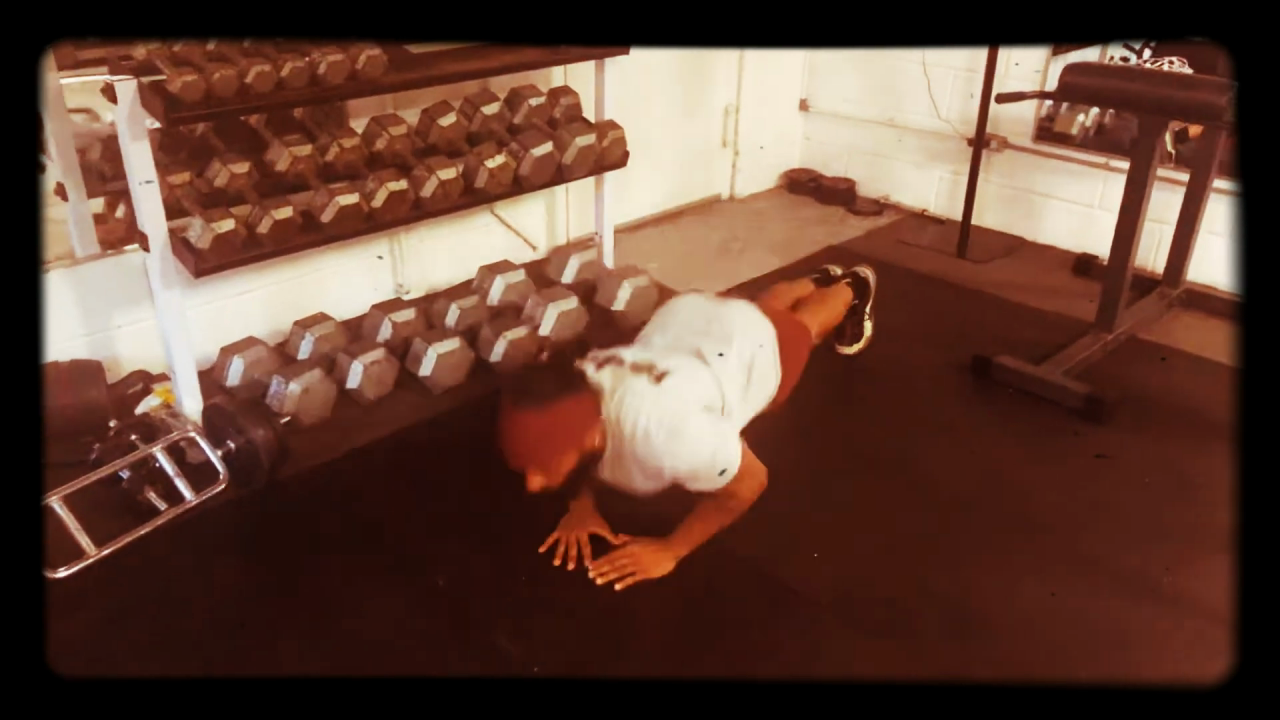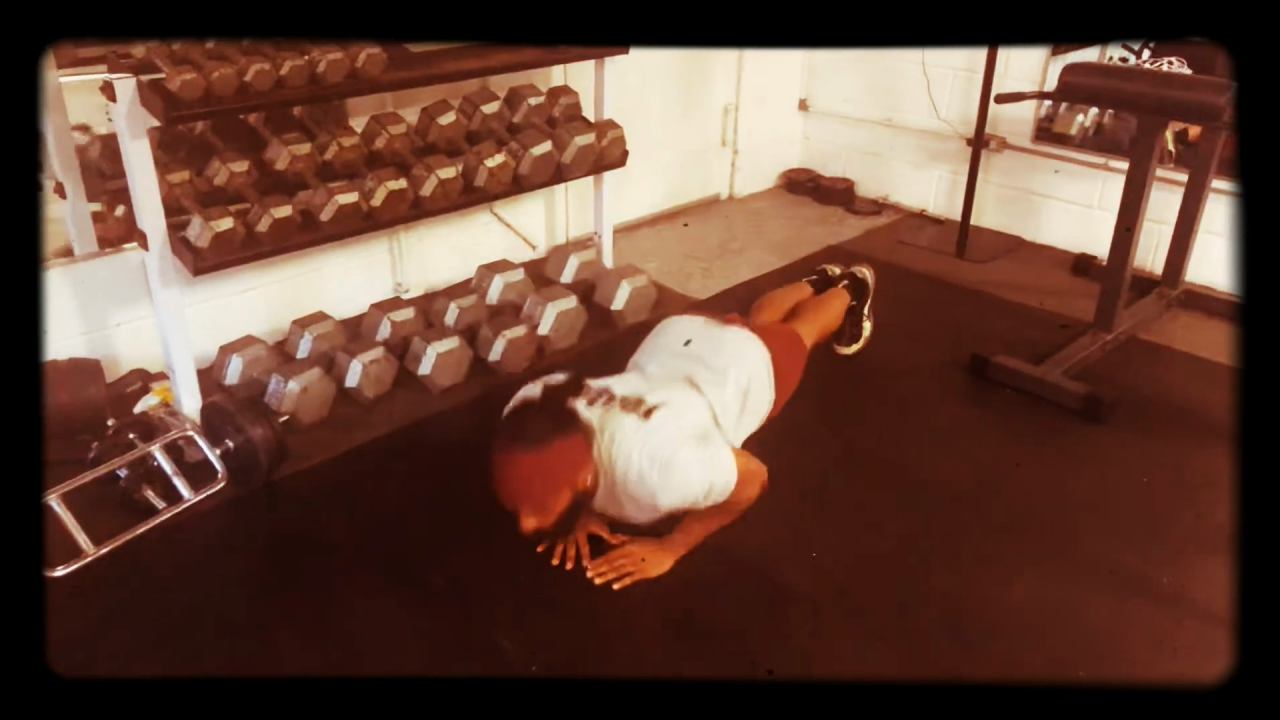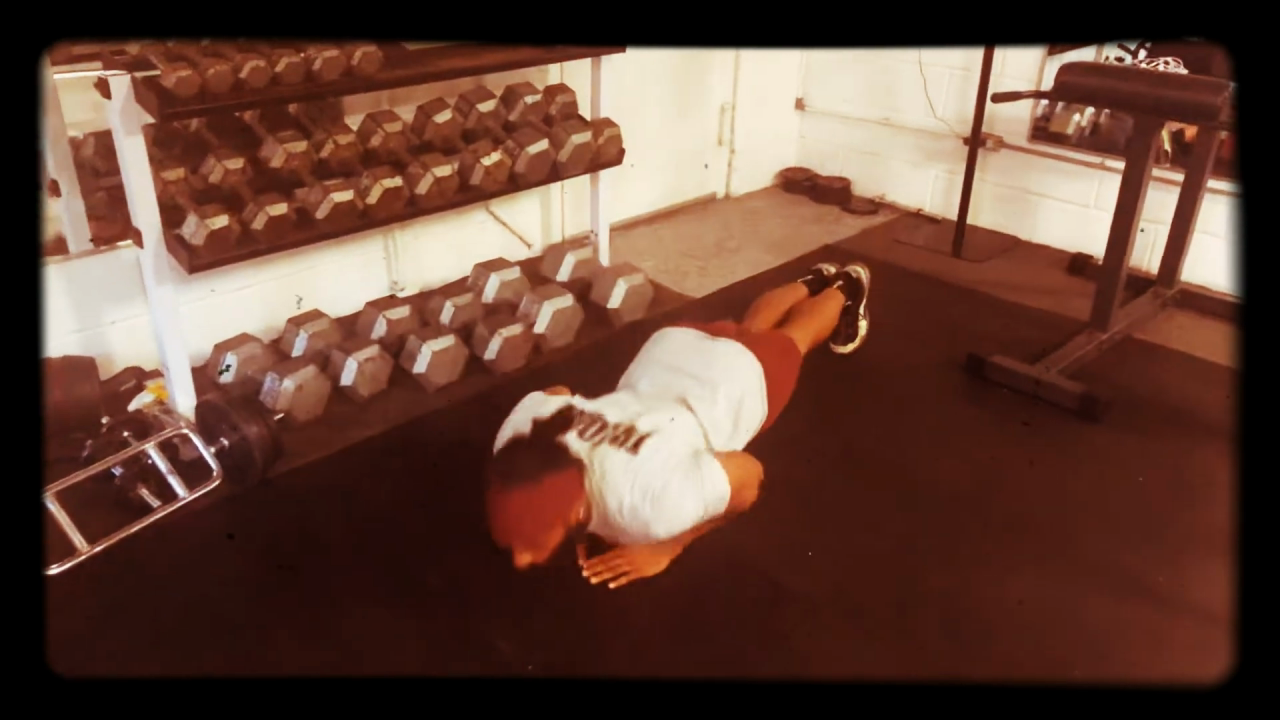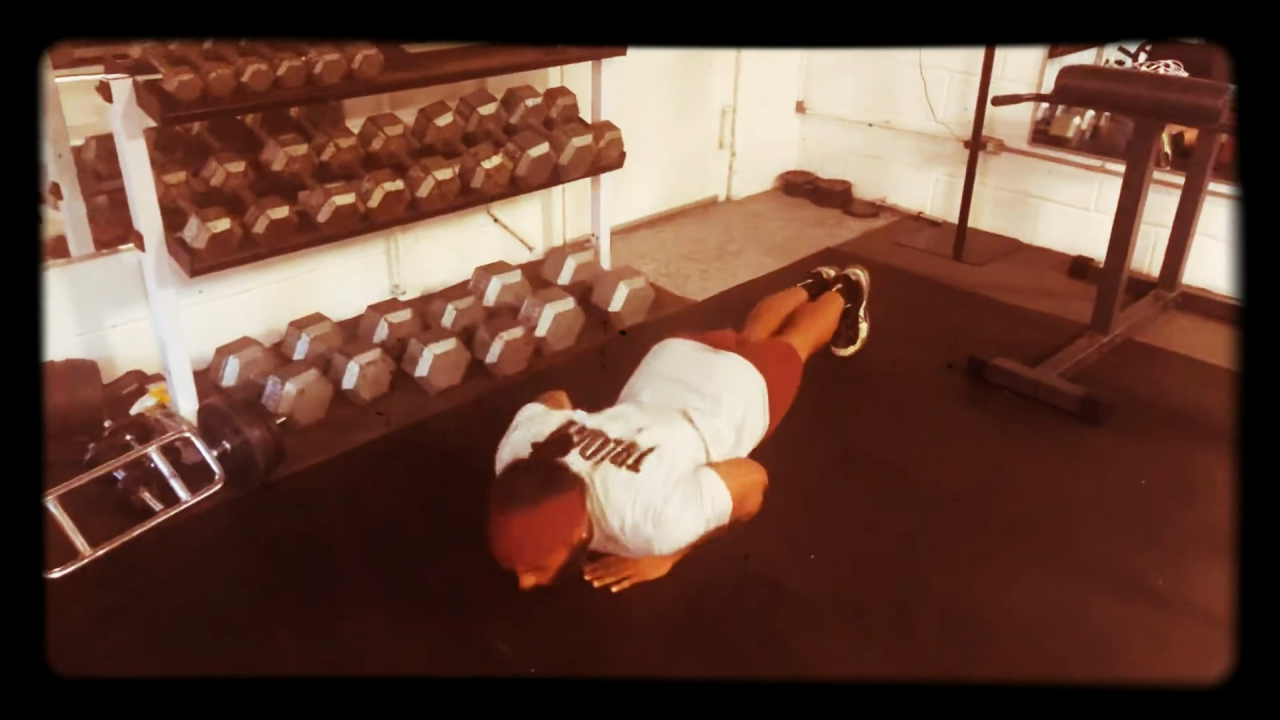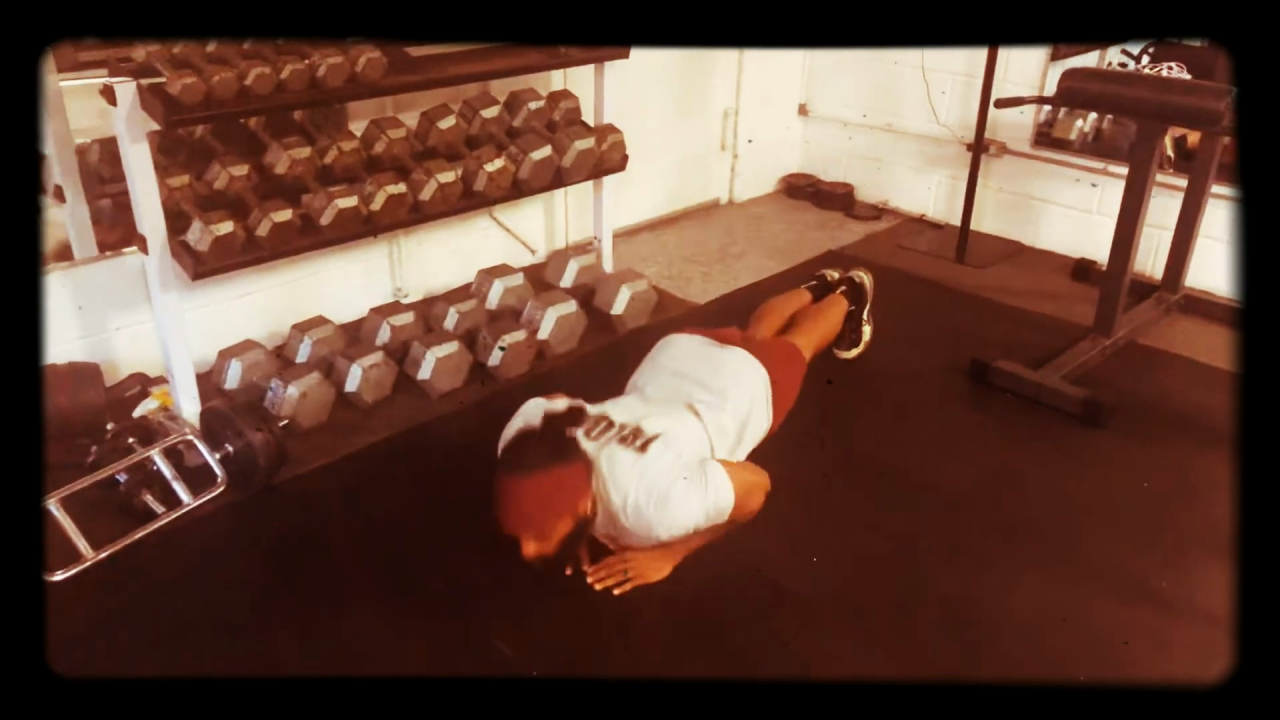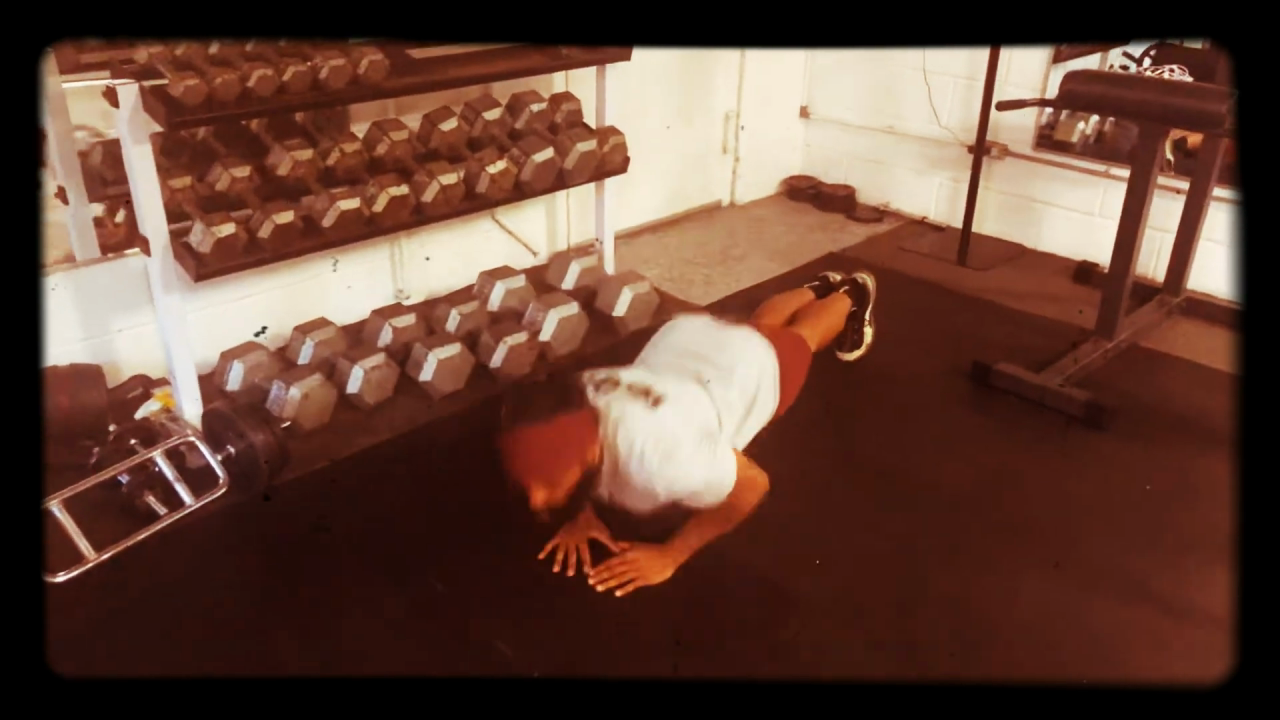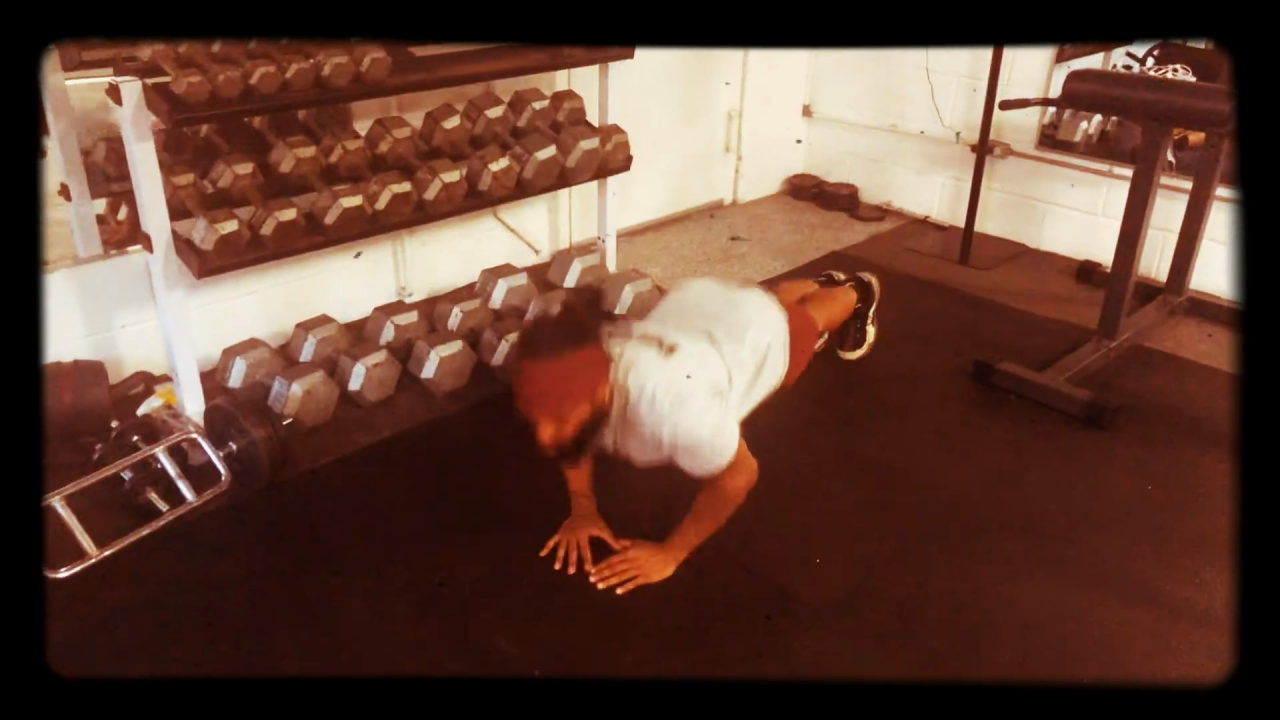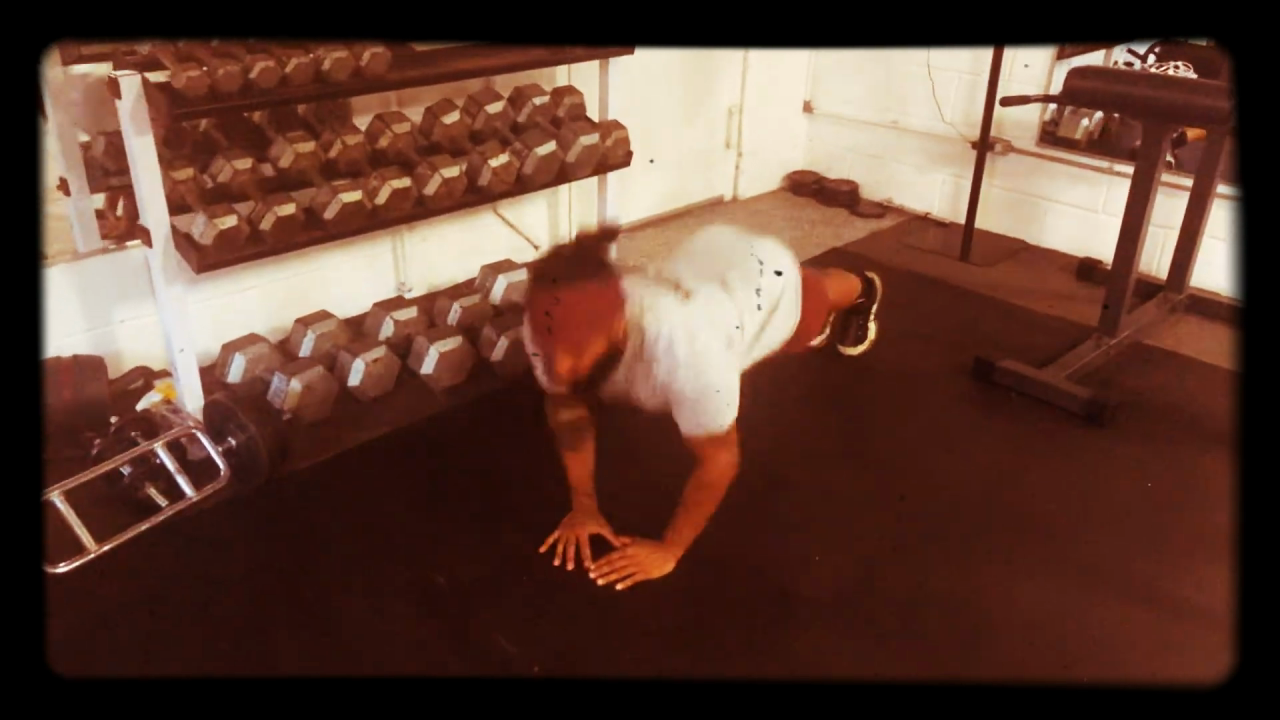
dt=0.1s
person 1, frame 1
left shoulder: (666, 437)
left elbow: (751, 479)
left wrist: (671, 549)
right wrist: (581, 506)
left hip: (745, 348)
right hip: (684, 317)
left knee: (801, 325)
left ankle: (853, 286)
right ankle: (821, 279)
person 1, frame 2
left shoulder: (658, 471)
right shoulder: (537, 410)
left elbow: (752, 479)
left wrist: (669, 549)
right wrist: (577, 511)
left hip: (748, 367)
right hip: (677, 339)
left knee: (796, 333)
right knee: (759, 319)
left ankle: (852, 286)
right ankle: (819, 280)
person 1, frame 3
left shoulder: (648, 503)
right shoulder: (519, 437)
left elbow: (749, 476)
left wrist: (664, 550)
left hip: (741, 374)
right hip: (673, 348)
left knee: (789, 337)
right knee: (751, 327)
left ankle: (847, 287)
right ankle: (815, 280)
person 1, frame 4
left shoulder: (651, 520)
right shoulder: (519, 454)
left elbow: (753, 483)
left wrist: (666, 555)
left hip: (742, 385)
right hip: (672, 359)
left knee: (790, 344)
right knee: (753, 334)
left ankle: (847, 290)
right ankle: (814, 283)
person 1, frame 5
left shoulder: (652, 501)
left elbow: (756, 487)
left wrist: (669, 555)
right wrist: (572, 520)
left hip: (749, 378)
right hip: (676, 354)
left knee: (795, 340)
right knee: (761, 330)
left ankle: (849, 292)
right ankle: (818, 286)
person 1, frame 6
left shoulder: (663, 461)
left elbow: (753, 485)
left wrist: (670, 556)
right wrist: (579, 515)
left hip: (752, 370)
right hip: (680, 339)
left knee: (799, 337)
right knee: (762, 324)
left ankle: (851, 293)
right ankle: (820, 286)
person 1, frame 7
left shoulder: (673, 408)
right shoulder: (542, 374)
left elbow: (741, 475)
left wrist: (670, 552)
right wrist: (583, 510)
left hip: (761, 329)
right hip: (692, 301)
left knee: (808, 322)
left ankle: (857, 290)
right ankle: (826, 281)
person 1, frame 8
left shoulder: (684, 349)
right shoulder: (553, 326)
left elbow: (720, 459)
right elbow: (568, 408)
left wrist: (669, 549)
right wrist: (582, 504)
left hip: (770, 280)
left knee: (817, 294)
left ankle: (862, 288)
